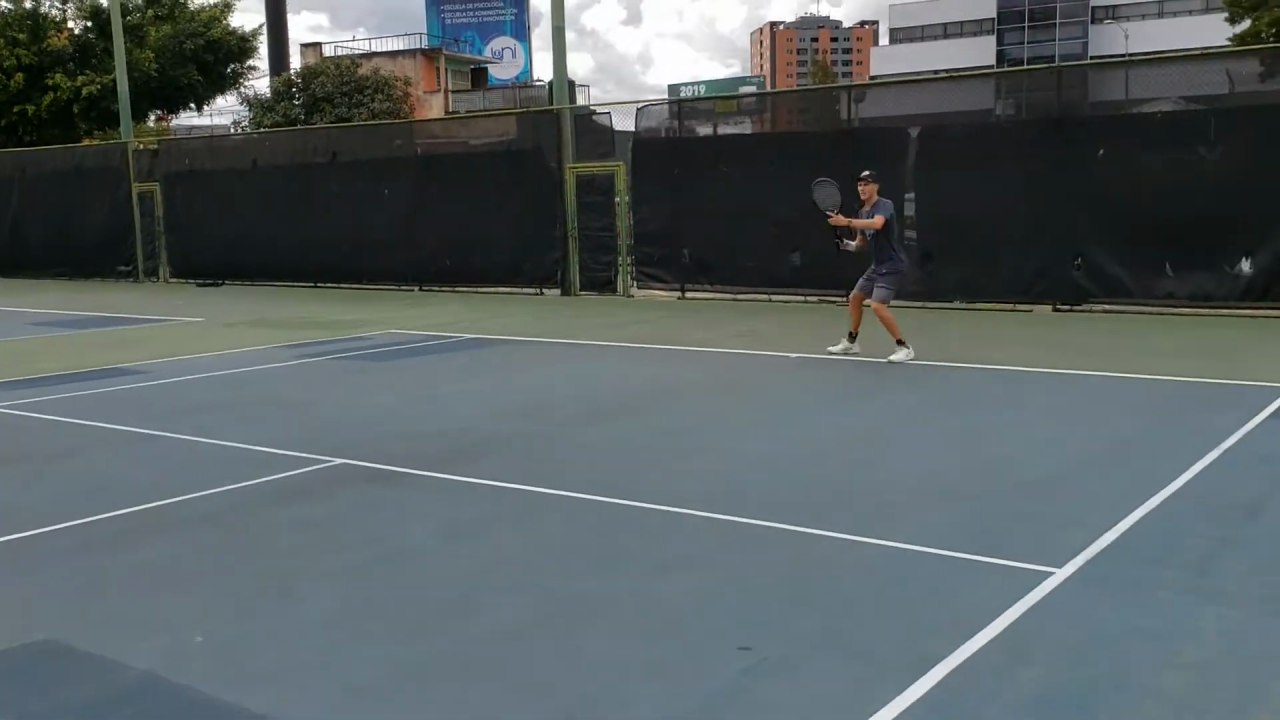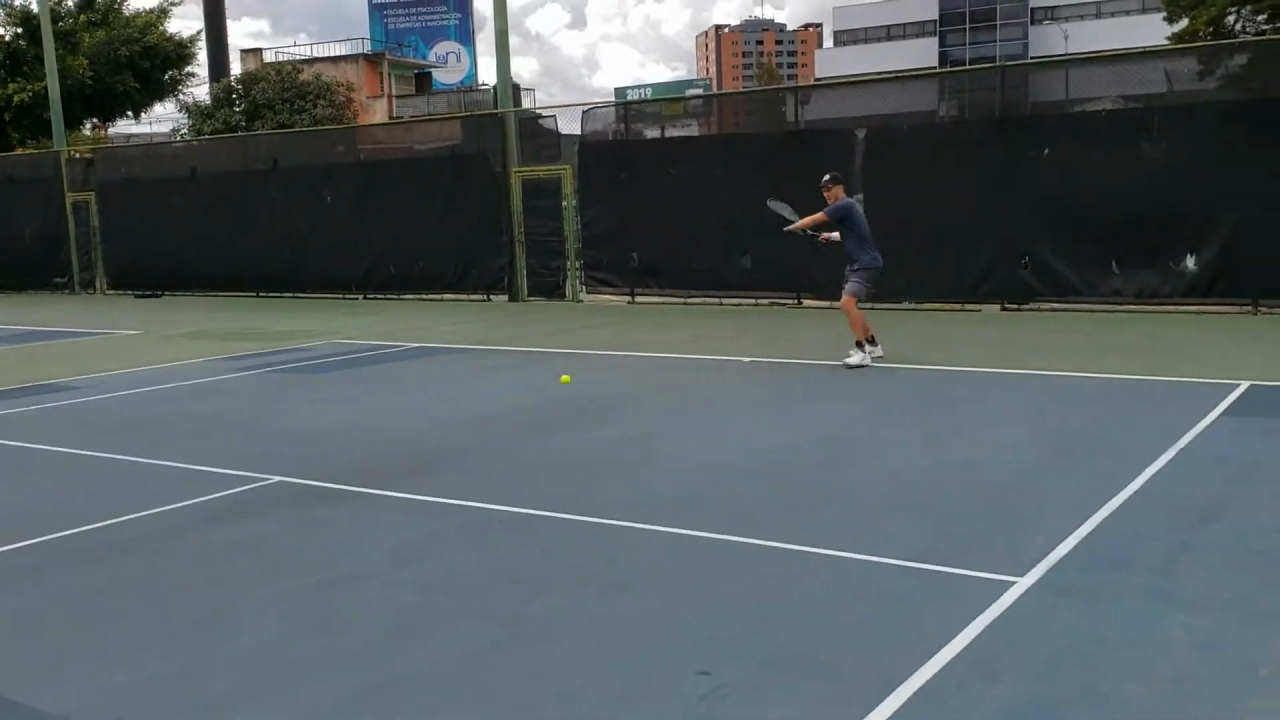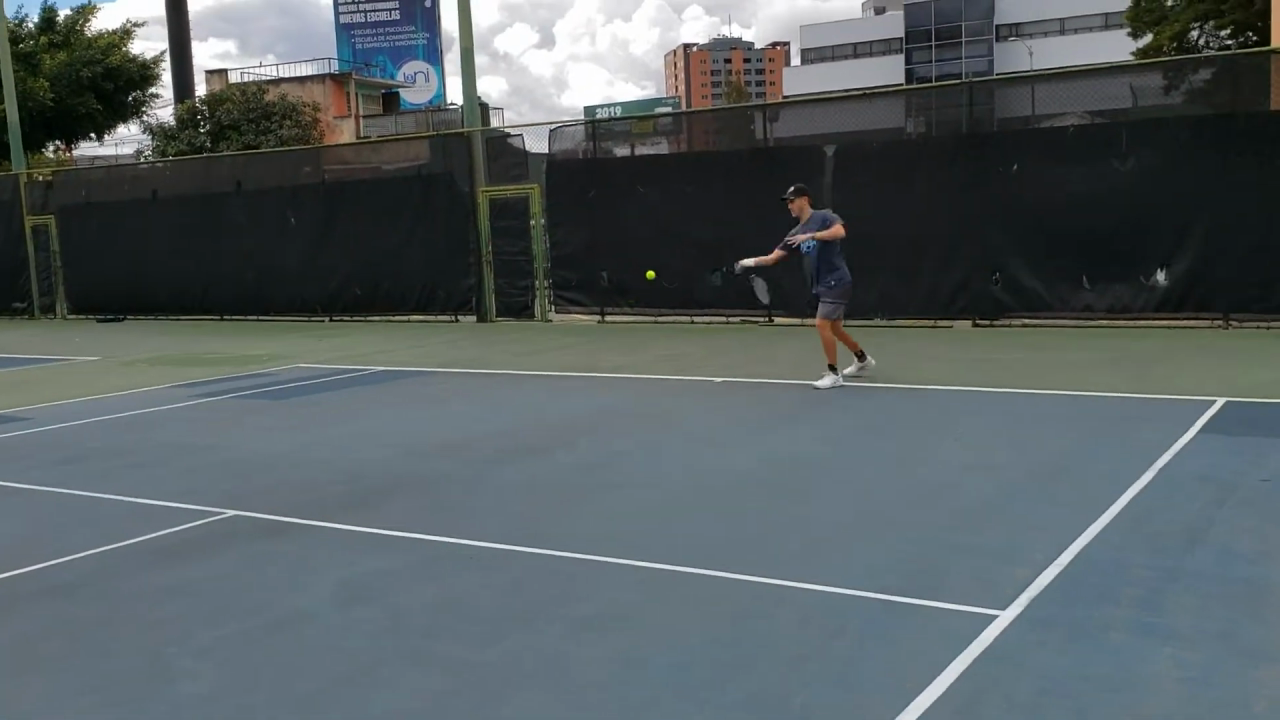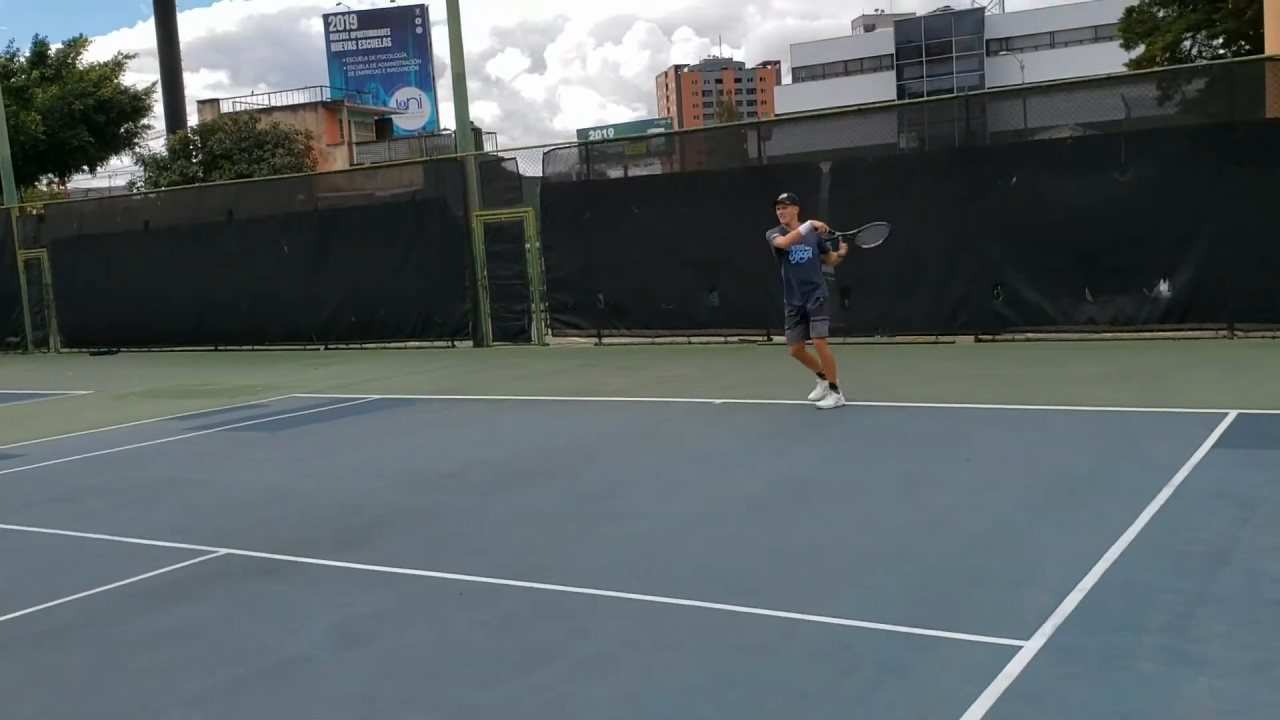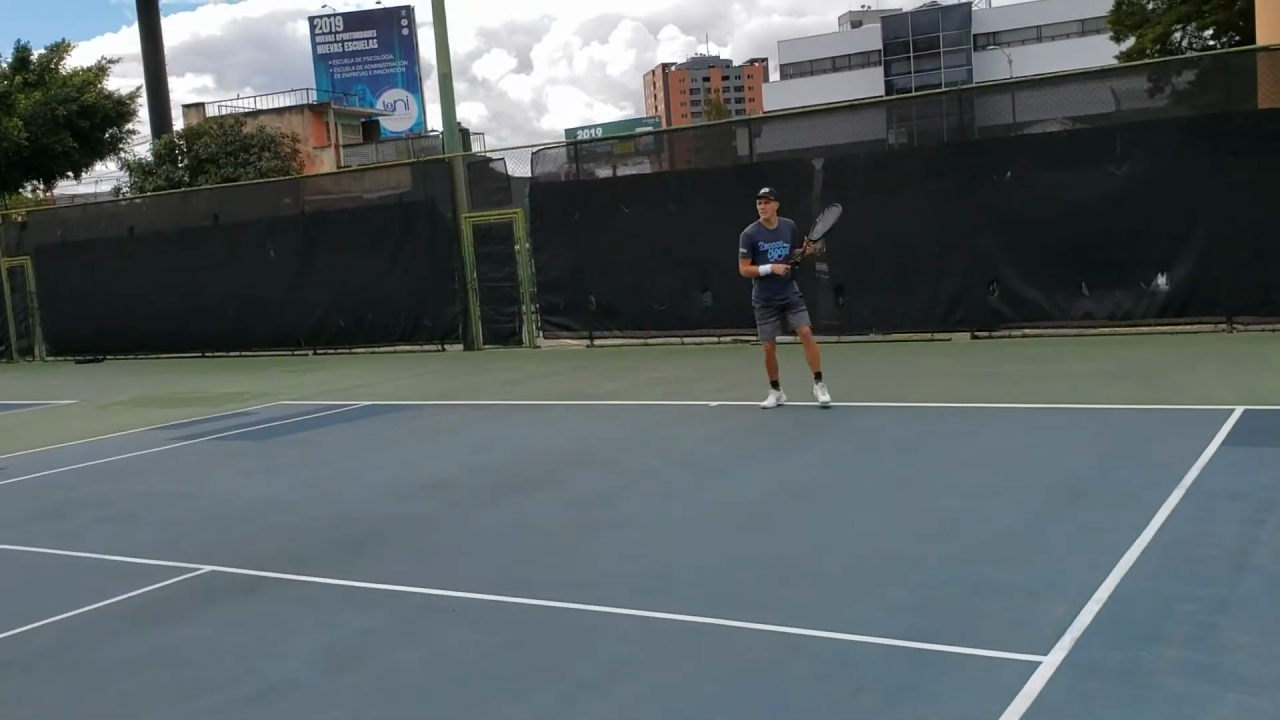
dt=0.4s
person 1, frame 1
left shoulder: (885, 205)
right shoulder: (862, 212)
left elbow: (876, 224)
right elbow: (861, 242)
left wrist: (846, 222)
right wrist: (849, 244)
left hip: (892, 266)
right hip: (877, 266)
left knee: (878, 306)
right knee: (855, 298)
left ankle: (904, 348)
right ankle: (850, 342)
person 1, frame 2
left shoulder: (844, 205)
right shoulder: (844, 207)
left elbow: (812, 220)
left wrist: (793, 227)
right wrist: (831, 236)
left hip: (867, 264)
right hip: (858, 264)
left knee: (847, 303)
right knee: (850, 306)
left ankle: (861, 352)
right ankle: (873, 346)
person 1, frame 3
left shoulder: (824, 216)
right shoulder: (796, 233)
left elbow: (840, 233)
right elbow: (774, 257)
left wrist: (811, 235)
right wrist: (750, 262)
left hip: (837, 281)
right hip: (823, 284)
left knee: (822, 325)
right knee: (834, 328)
left ankle: (833, 374)
right ankle: (862, 360)
person 1, frame 4
left shoulder: (814, 234)
right shoulder: (776, 234)
left elbow: (831, 261)
right elbow: (785, 242)
left wrist: (841, 253)
right wrist: (809, 225)
left hip: (816, 297)
right hip: (793, 302)
left knee: (819, 343)
right knee: (795, 350)
left ankle: (835, 392)
right ankle: (824, 379)
person 1, frame 5
left shoulder: (789, 226)
right shoulder: (749, 234)
right elbow: (744, 269)
left wrist: (804, 251)
right wrist: (771, 268)
left hip: (790, 294)
right hip: (764, 300)
left knee: (806, 333)
right knee: (769, 347)
left ankle: (819, 384)
right ankle: (776, 392)
